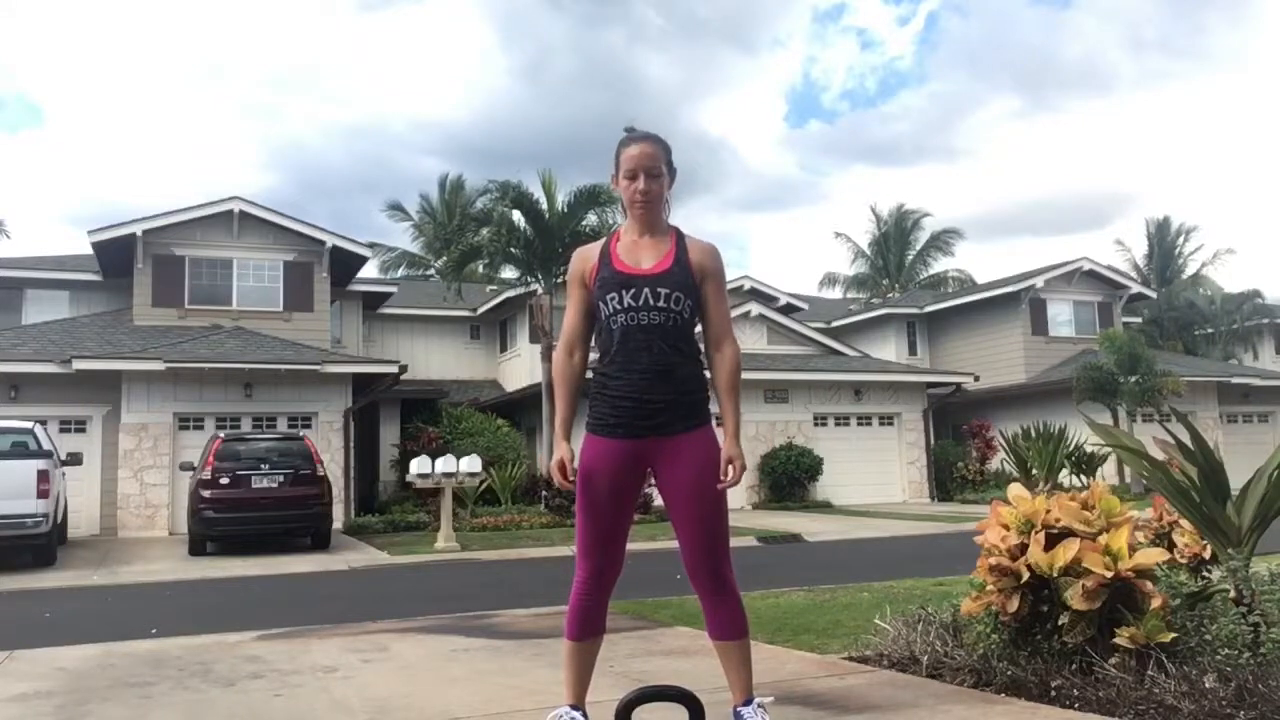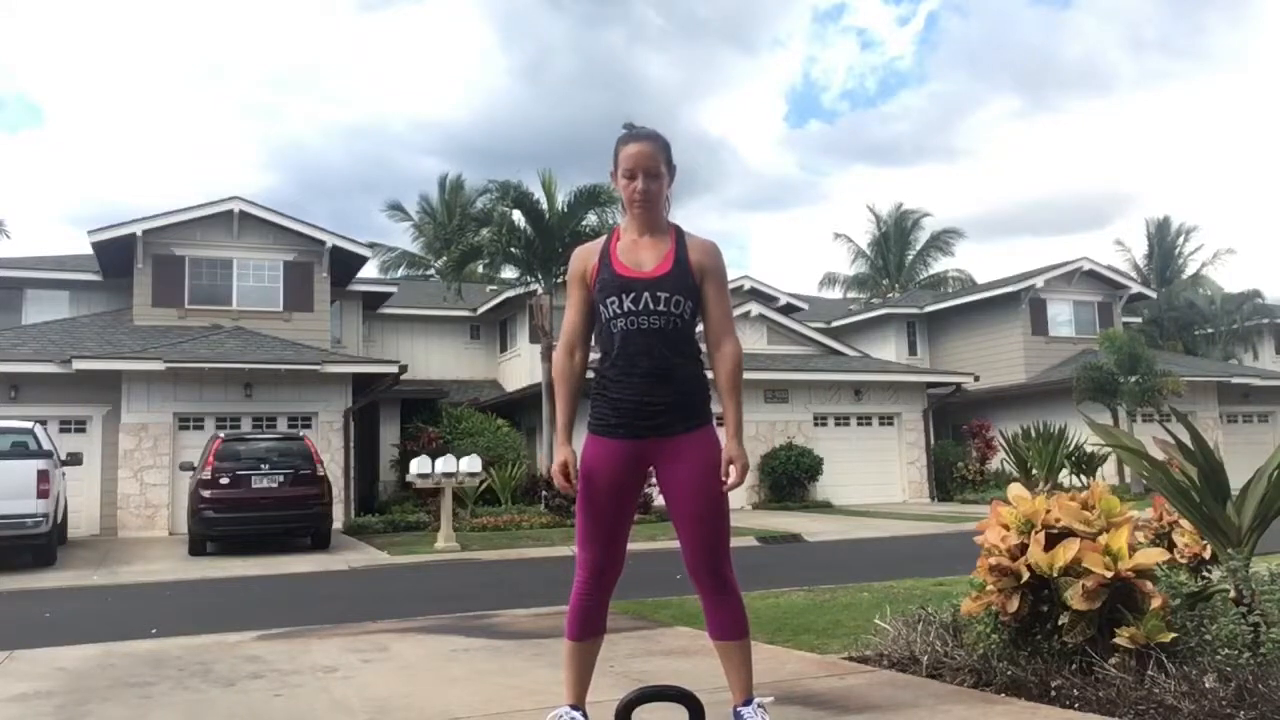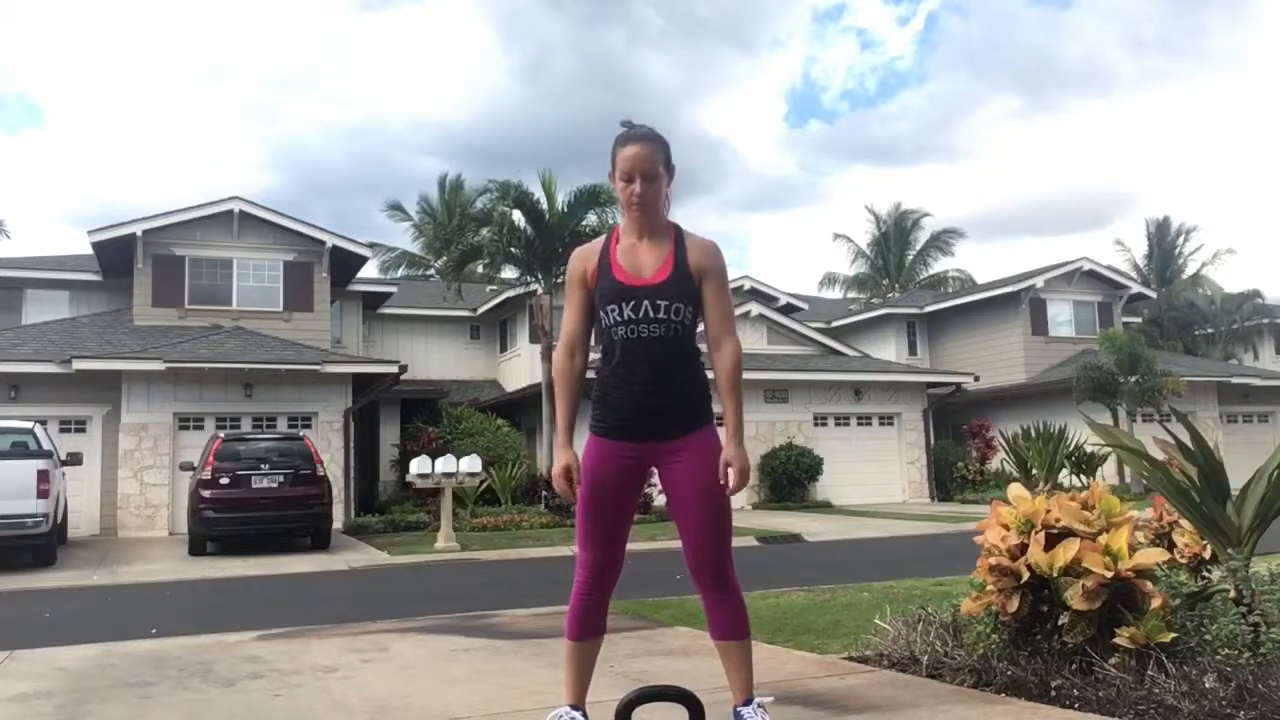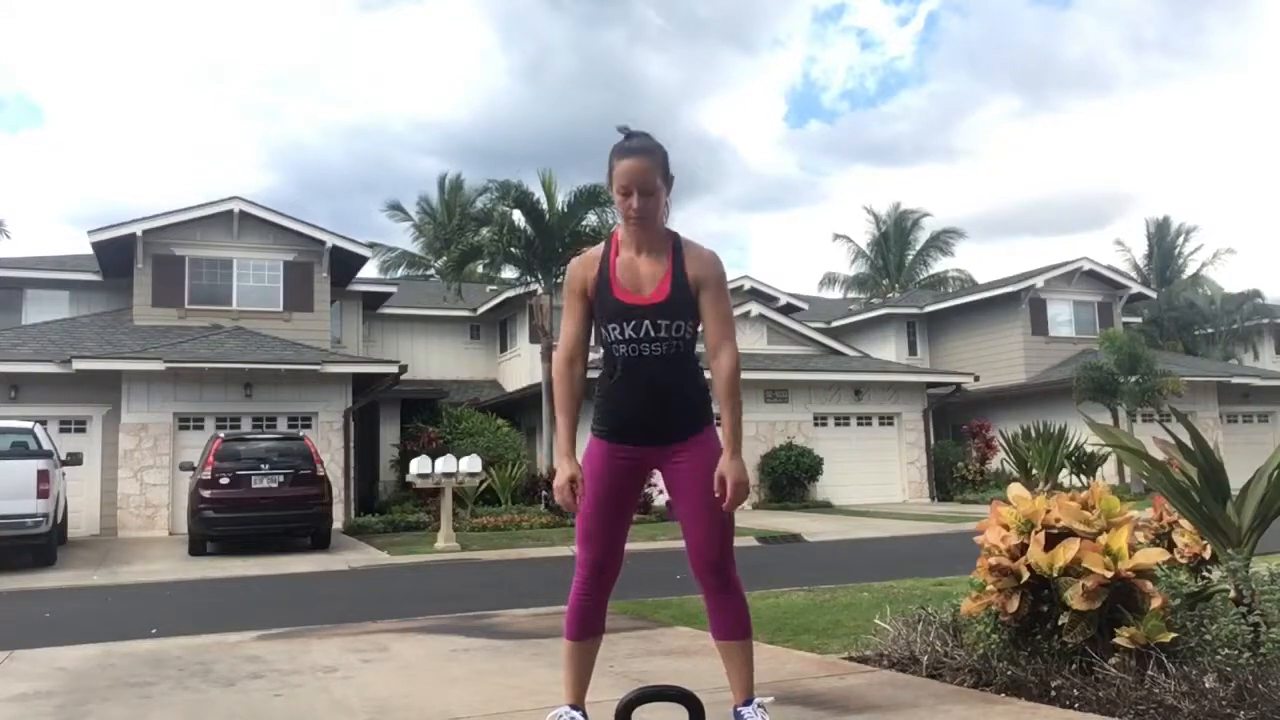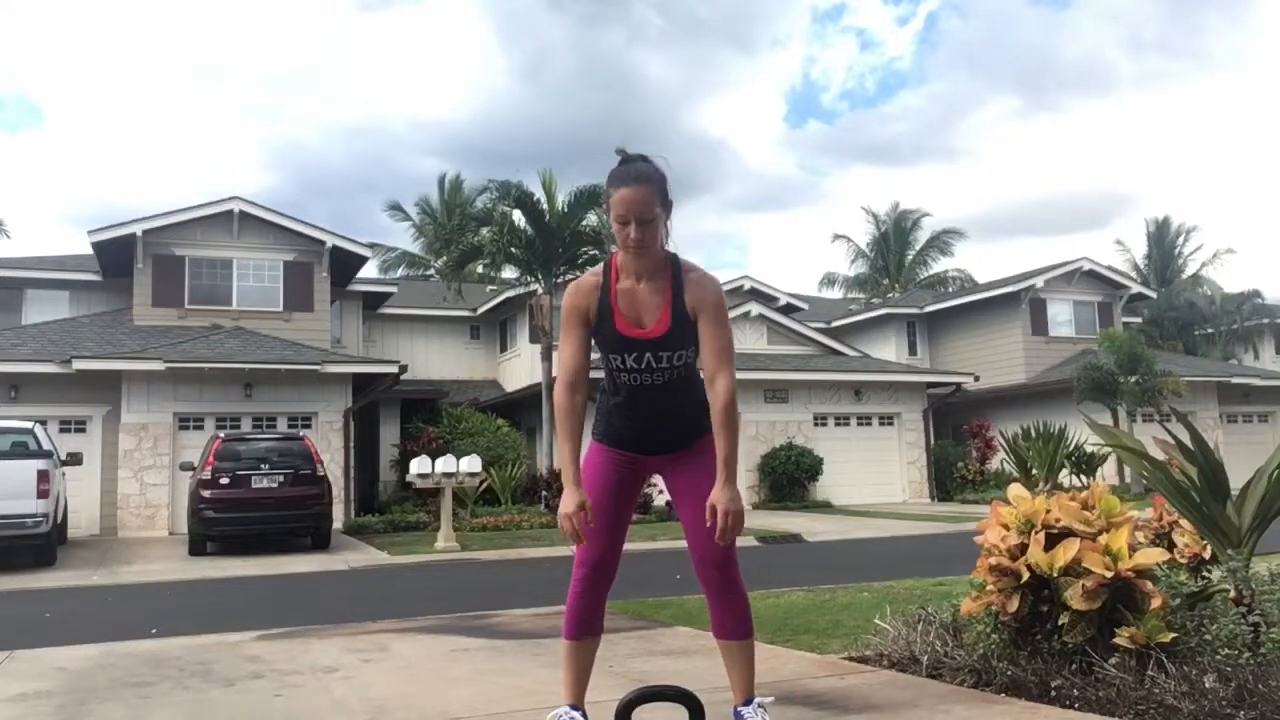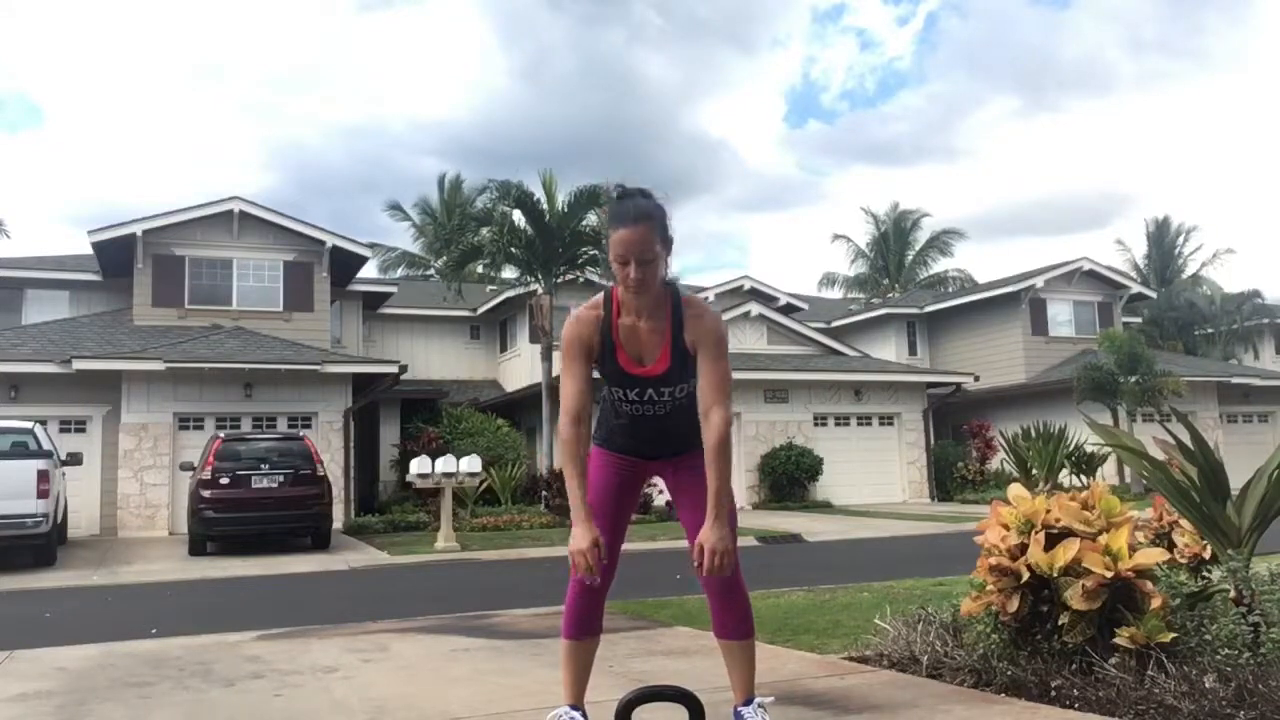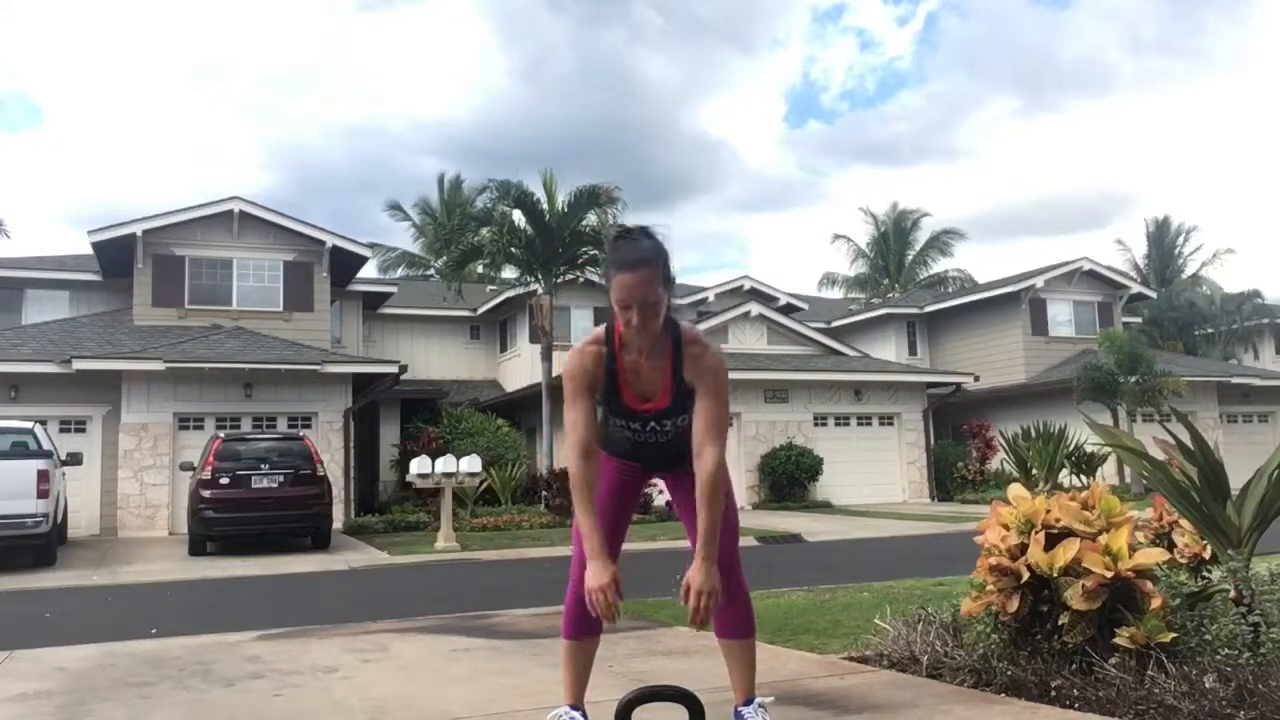
dt=0.1s
person 1, frame 1
left shoulder: (700, 256)
right shoulder: (589, 259)
left elbow: (722, 347)
right elbow: (570, 350)
left wrist: (731, 434)
right wrist: (561, 437)
left hip: (686, 432)
right hip: (609, 434)
left knee: (712, 573)
right knee: (593, 574)
person 1, frame 2
left shoulder: (700, 254)
right shoulder: (588, 258)
left elbow: (724, 347)
right elbow: (570, 352)
left wrist: (734, 435)
right wrist: (563, 440)
left hip: (687, 433)
right hip: (610, 435)
left knee: (712, 573)
right knee: (594, 574)
person 1, frame 3
left shoulder: (700, 254)
right shoulder: (587, 259)
left elbow: (724, 346)
right elbow: (569, 352)
left wrist: (733, 437)
right wrist: (563, 443)
left hip: (688, 434)
right hip: (612, 436)
left knee: (714, 572)
right knee: (594, 572)
person 1, frame 4
left shoulder: (700, 265)
right shoulder: (586, 268)
left elbow: (724, 359)
right elbow: (568, 363)
left wrist: (731, 452)
right wrist: (565, 457)
left hip: (690, 438)
right hip: (614, 440)
left knee: (716, 569)
right knee: (593, 572)
person 1, frame 5
left shoulder: (699, 288)
right shoulder: (585, 291)
left elbow: (721, 383)
right elbow: (569, 386)
left wrist: (726, 482)
right wrist: (570, 483)
left hip: (688, 444)
right hip: (616, 444)
left knee: (719, 568)
right knee: (590, 570)
person 1, frame 6
left shoulder: (701, 320)
right shoulder: (584, 324)
left elbow: (716, 417)
right elbow: (571, 422)
left wrist: (717, 518)
right wrist: (581, 521)
left hip: (687, 449)
right hip: (617, 450)
left knee: (722, 569)
right knee: (588, 575)
person 1, frame 7
left shoulder: (700, 356)
right shoulder: (587, 357)
left elbow: (710, 453)
right elbow: (580, 457)
left wrist: (704, 561)
right wrist: (598, 558)
left hip: (684, 457)
right hip: (618, 456)
left knee: (723, 571)
right knee: (586, 575)
